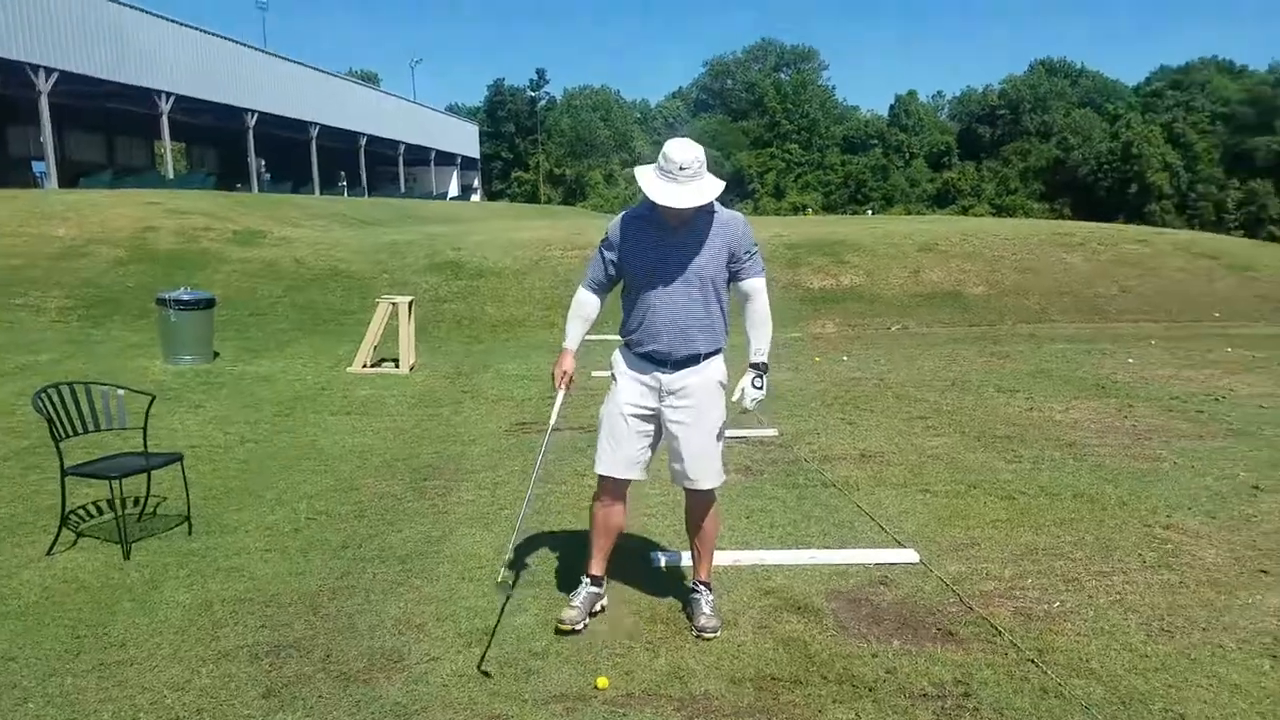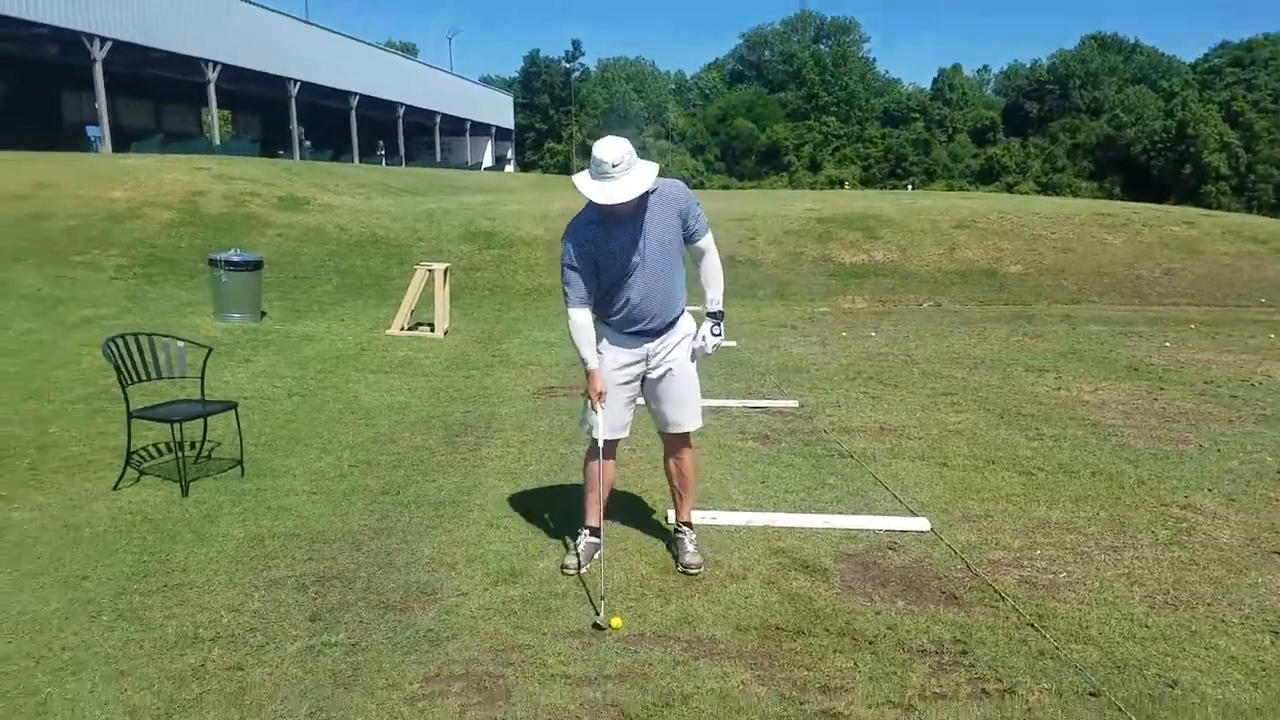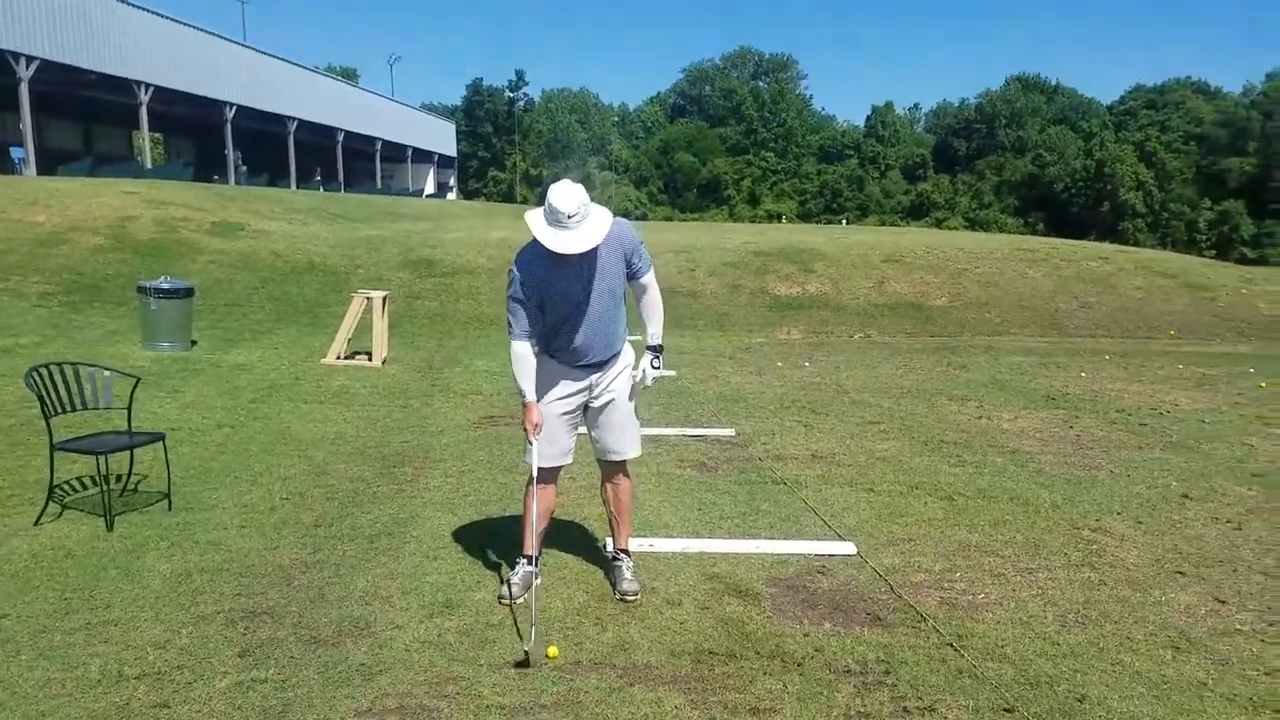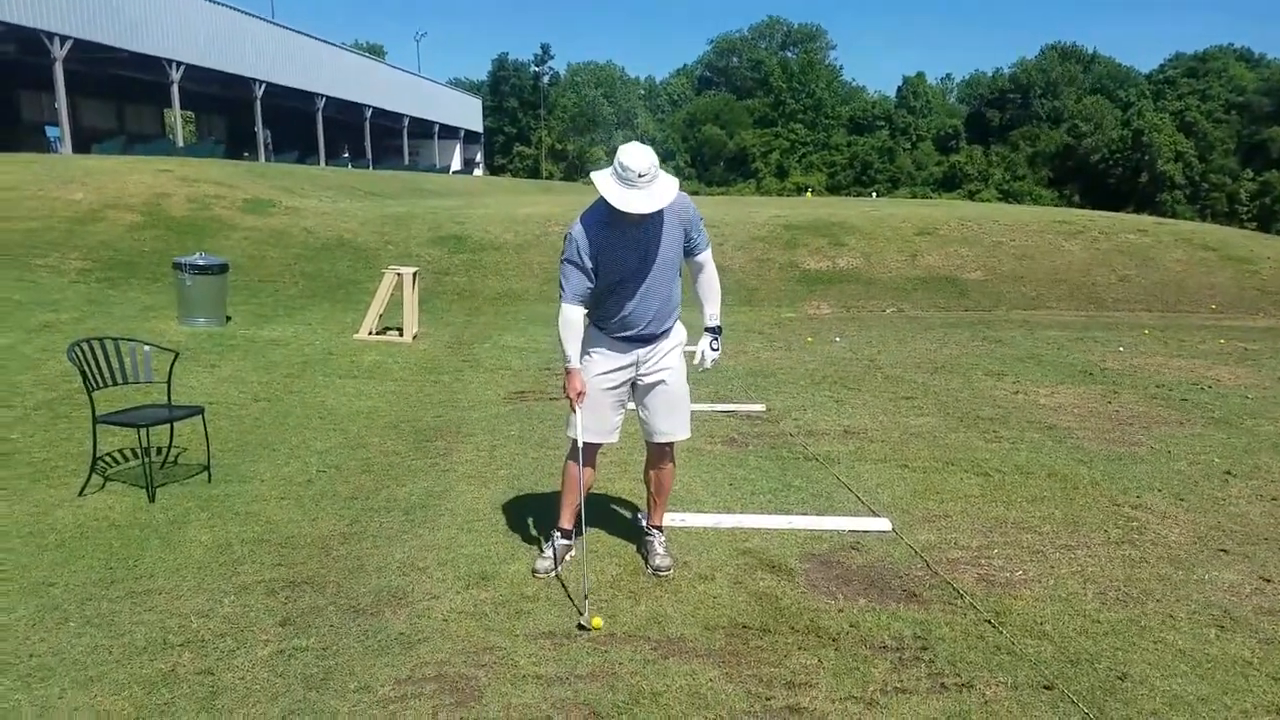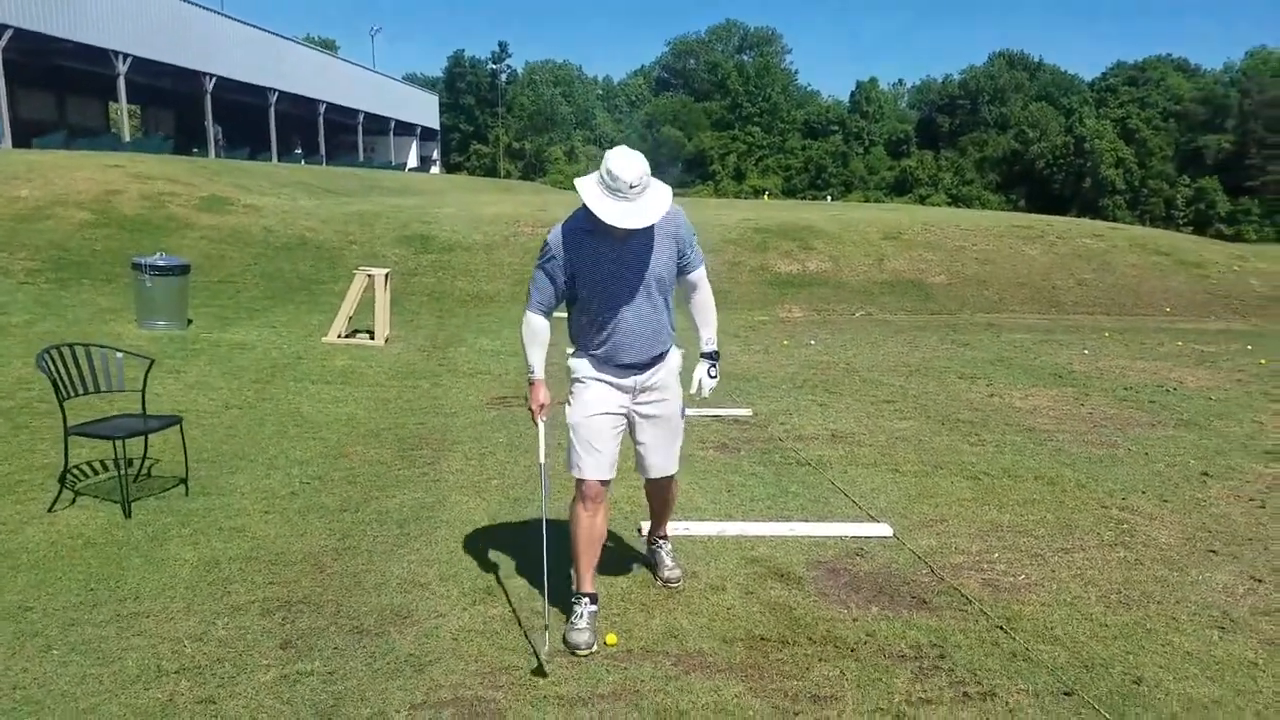
dt=1s
person 1, frame 1
left shoulder: (731, 227)
right shoulder: (626, 227)
left elbow: (754, 297)
right elbow: (591, 290)
left wrist: (758, 365)
right wrist: (569, 348)
left hip: (700, 376)
right hip: (634, 372)
left knee: (701, 488)
right knee: (611, 481)
left ankle: (702, 589)
right ankle: (592, 584)
person 1, frame 2
left shoulder: (675, 197)
right shoulder: (581, 233)
left elbow: (705, 252)
right elbow: (578, 307)
left wrist: (714, 314)
right wrist: (591, 368)
left hip: (673, 337)
right hip: (615, 343)
left knee: (679, 438)
right knee: (603, 439)
left ankle: (684, 530)
right ankle: (590, 533)
person 1, frame 3
left shoulder: (620, 235)
right shoulder: (527, 266)
left elbow: (646, 287)
right elbow: (521, 340)
left wrist: (653, 348)
right wrist: (530, 400)
left hip: (613, 369)
right hip: (556, 374)
left knee: (616, 466)
right knee: (545, 469)
left ankle: (621, 557)
right ankle: (528, 561)
person 1, frame 4
left shoulder: (681, 211)
right shoulder: (586, 230)
left elbow: (703, 267)
right elbow: (572, 304)
left wrist: (712, 328)
right wrist: (573, 367)
left hip: (664, 346)
right hip: (605, 348)
left knee: (663, 446)
right knee: (586, 444)
left ankle: (654, 532)
right ankle: (563, 534)
person 1, frame 5
left shoulder: (673, 223)
right shoulder: (565, 240)
left elbow: (697, 286)
right elbow: (538, 311)
left wrist: (709, 352)
right wrist: (537, 377)
left hip: (660, 372)
right hip: (596, 377)
left knee: (661, 474)
right knee: (591, 488)
left ankle: (657, 541)
right ankle: (585, 600)
